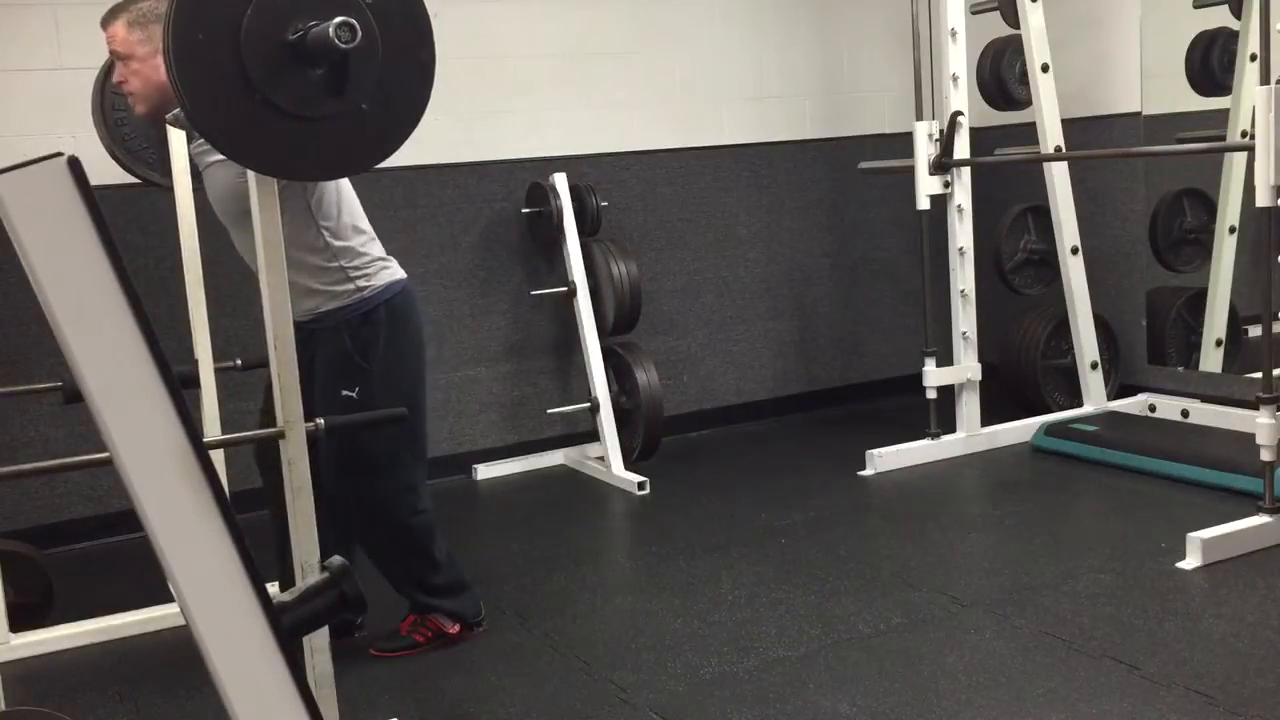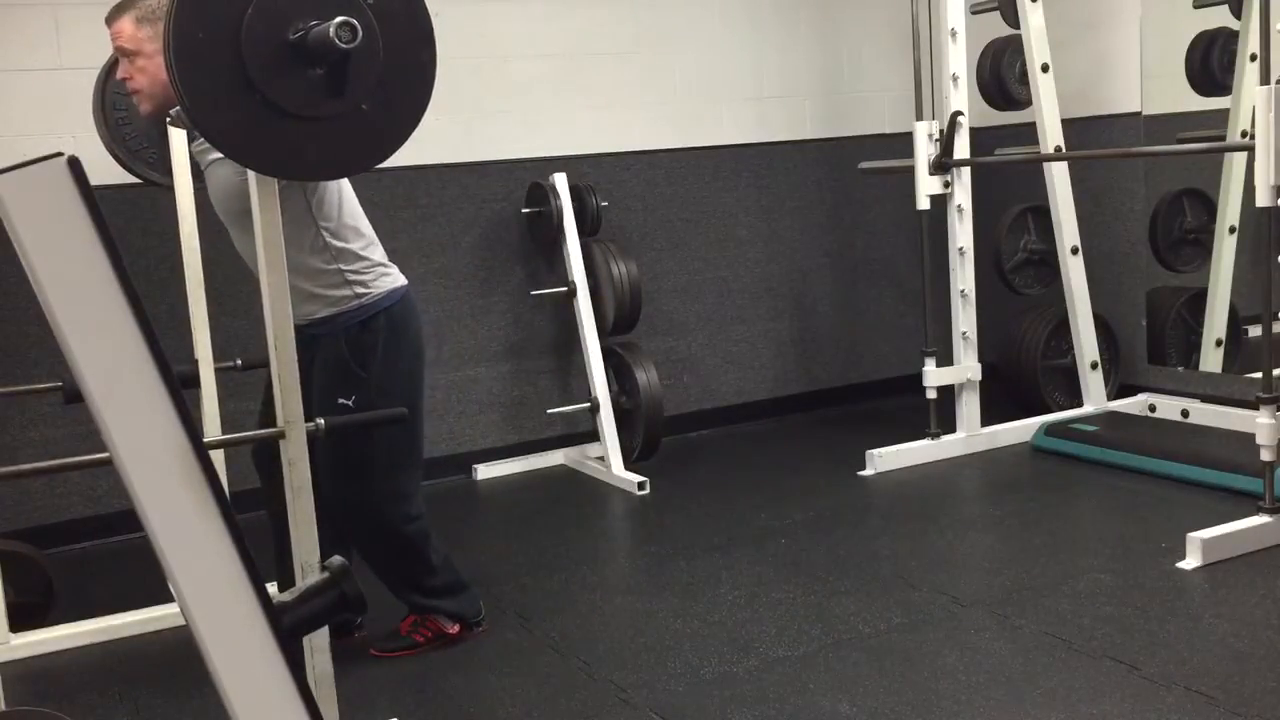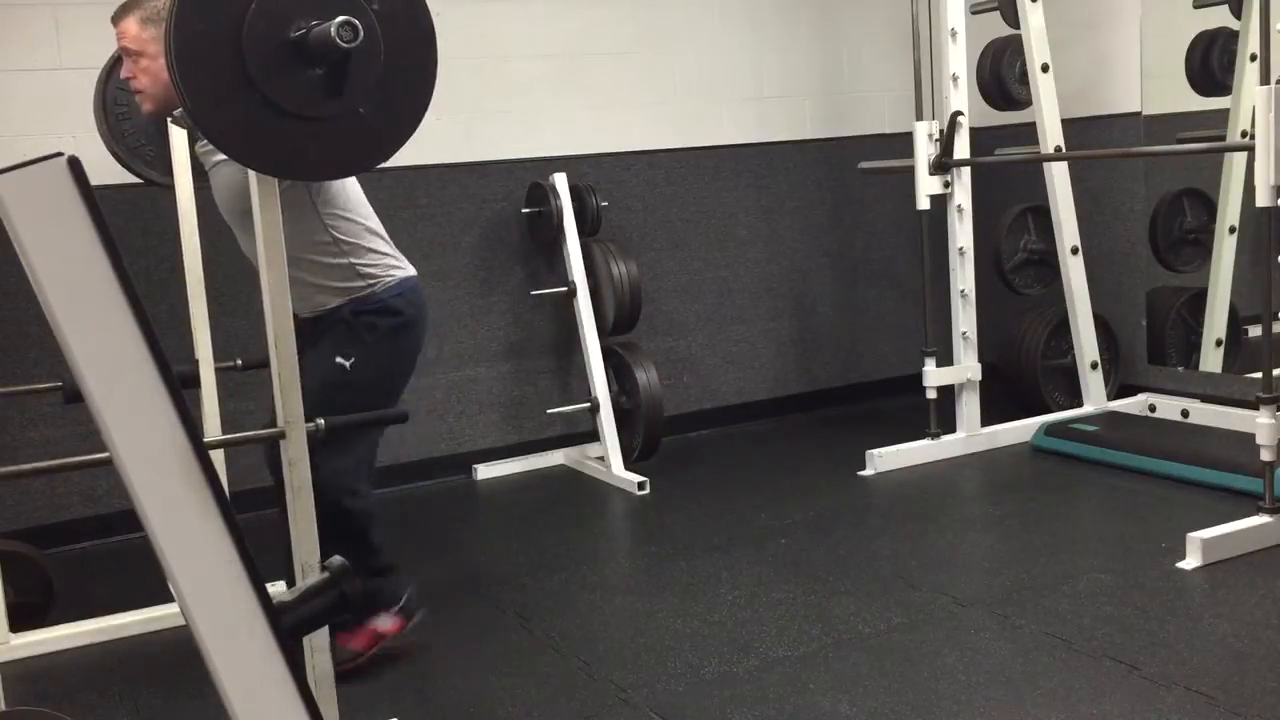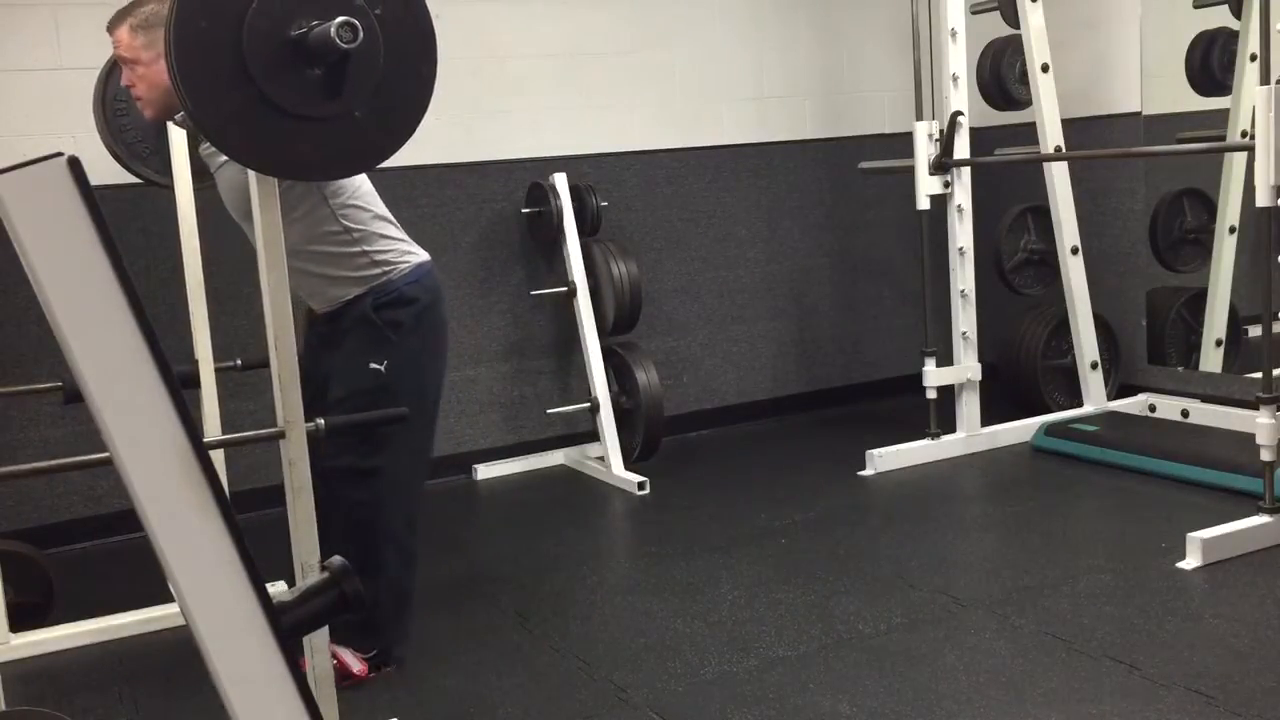
dt=0.4s
person 1, frame 1
right shoulder: (202, 128)
left hip: (364, 315)
right hip: (314, 319)
left knee: (373, 478)
right knee: (290, 464)
left ankle: (449, 607)
person 1, frame 2
right shoulder: (205, 128)
left hip: (364, 322)
right hip: (313, 325)
left knee: (365, 486)
right knee: (285, 468)
left ankle: (449, 609)
person 1, frame 3
right shoulder: (208, 127)
left hip: (375, 310)
right hip: (324, 314)
left knee: (317, 460)
right knee: (299, 460)
left ankle: (380, 600)
person 1, frame 4
right shoulder: (208, 128)
left hip: (391, 303)
right hip: (338, 309)
left knee: (366, 470)
right knee: (321, 464)
left ankle: (365, 639)
right ankle: (330, 613)
